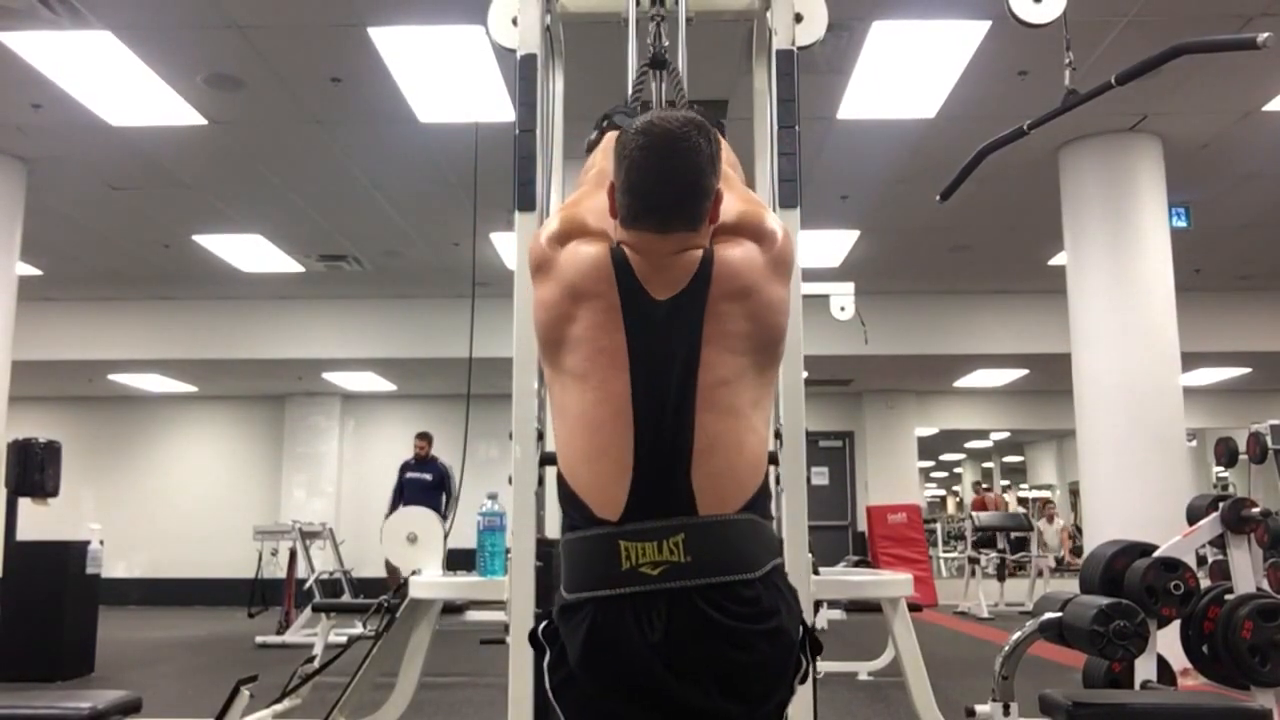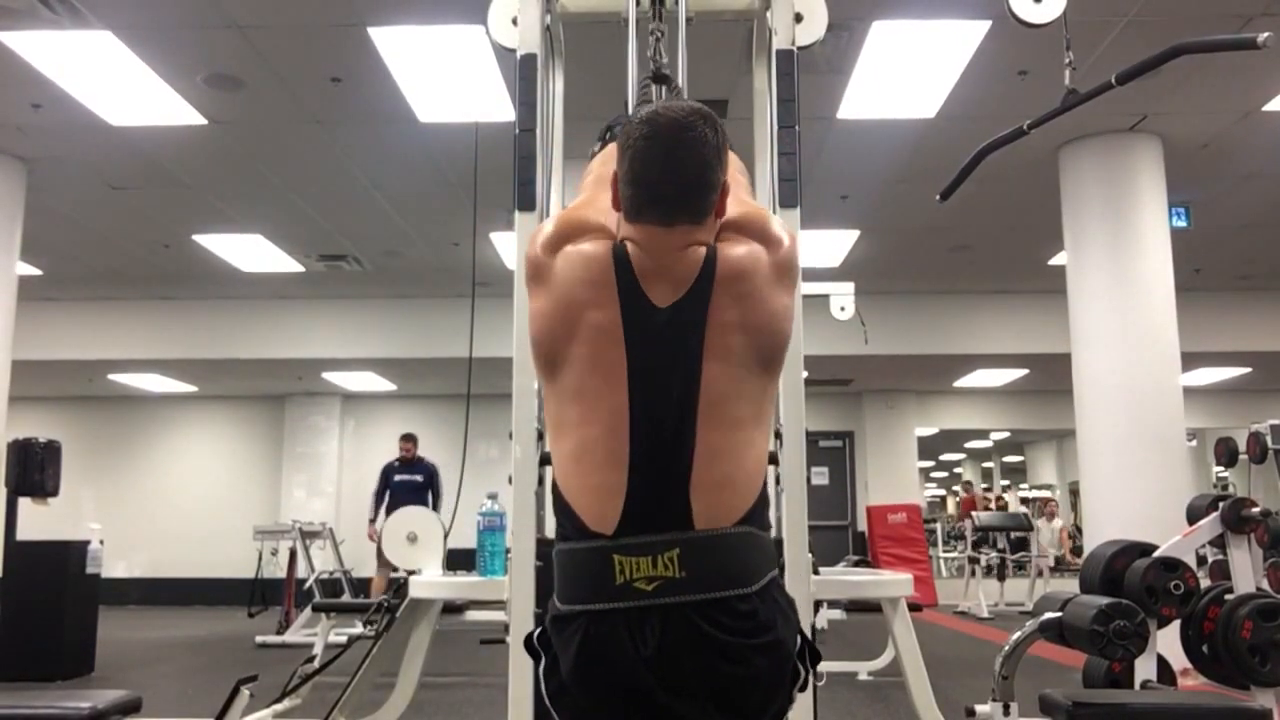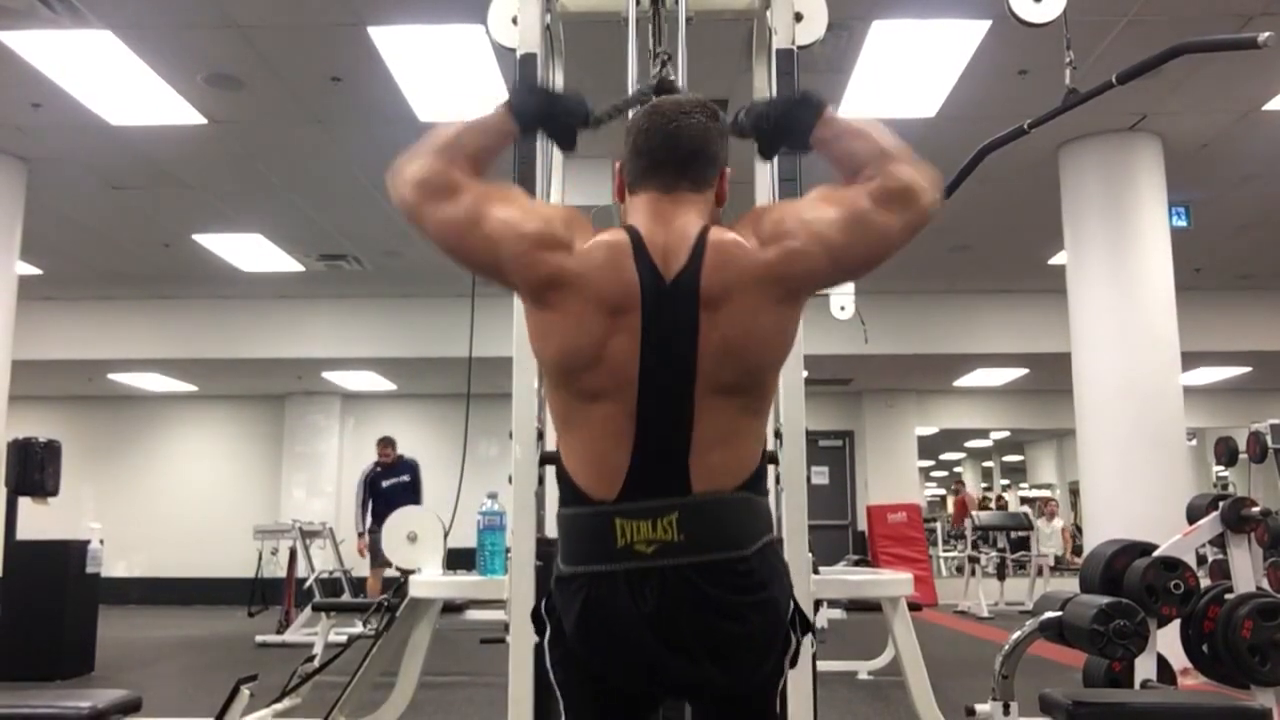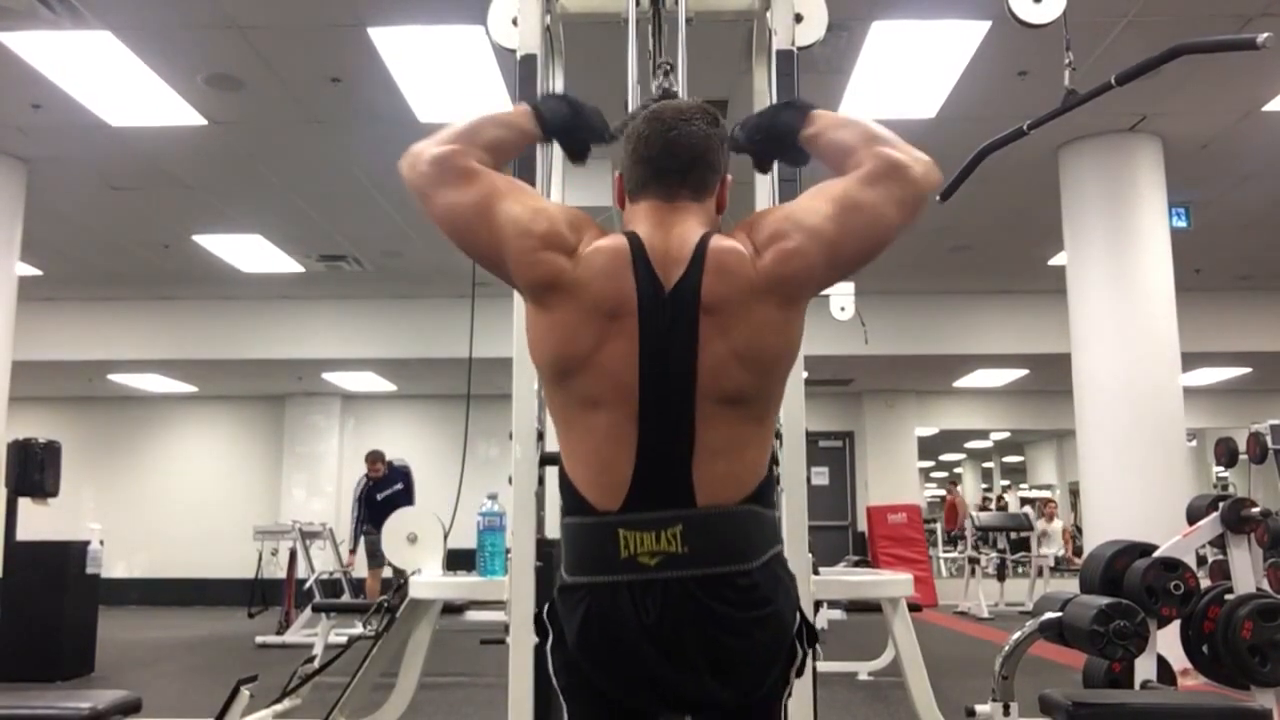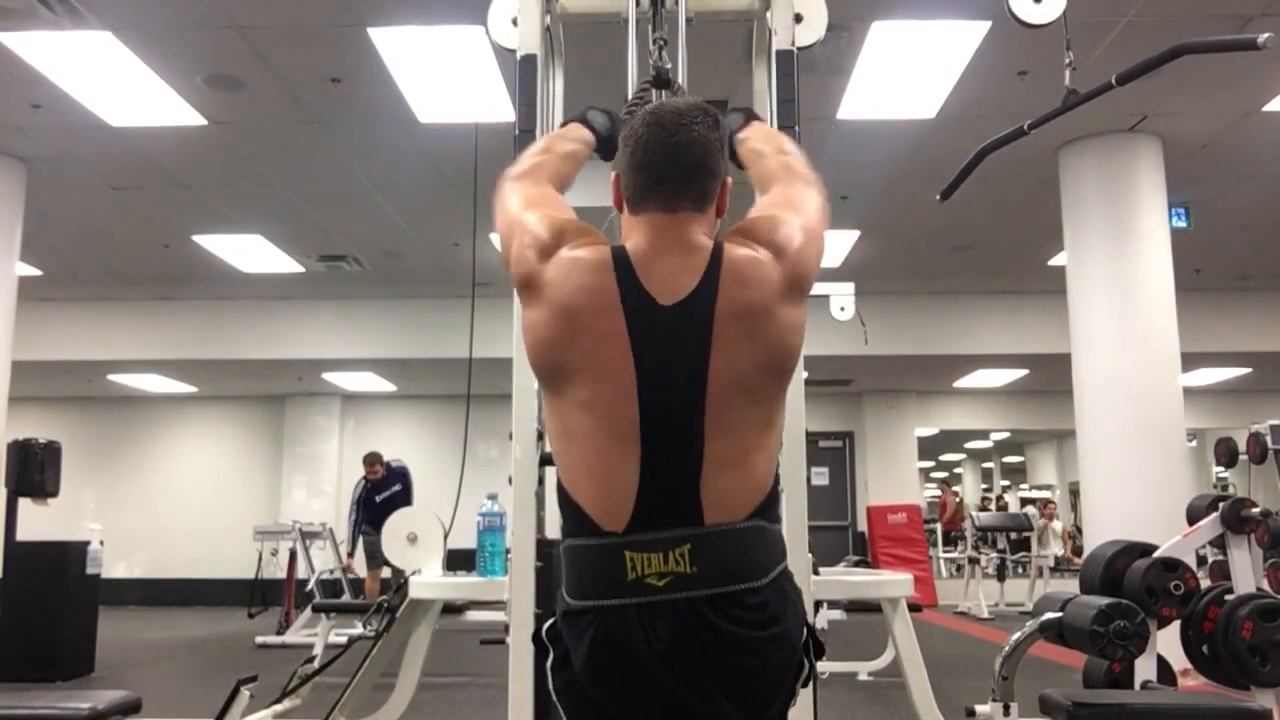
dt=0.3s
person 1, frame 1
left shoulder: (564, 264)
right shoulder: (757, 262)
left elbow: (594, 186)
right elbow: (728, 182)
left wrist: (614, 132)
right wrist: (704, 136)
left hip: (603, 623)
right hip: (741, 614)
person 1, frame 2
left shoulder: (561, 269)
right shoulder: (761, 265)
left elbow: (595, 192)
right elbow: (731, 186)
left wrist: (616, 143)
right wrist: (708, 143)
left hip: (597, 632)
right hip: (740, 625)
person 1, frame 3
left shoulder: (560, 261)
right shoulder: (771, 258)
left elbow: (418, 181)
right elbow: (908, 188)
left wrist: (523, 112)
right wrist: (809, 118)
left hip: (598, 597)
right hip: (736, 589)
person 1, frame 4
left shoulder: (560, 266)
right shoulder: (772, 266)
left elbow: (431, 166)
right elbow: (903, 170)
left wrist: (543, 116)
right wrist: (798, 123)
left hip: (603, 609)
right hip: (741, 603)
person 1, frame 5
left shoulder: (554, 272)
right shoulder: (771, 268)
left elbow: (525, 181)
right elbow: (795, 179)
left wrist: (587, 128)
right wrist: (743, 125)
left hip: (604, 629)
right hip: (747, 624)
